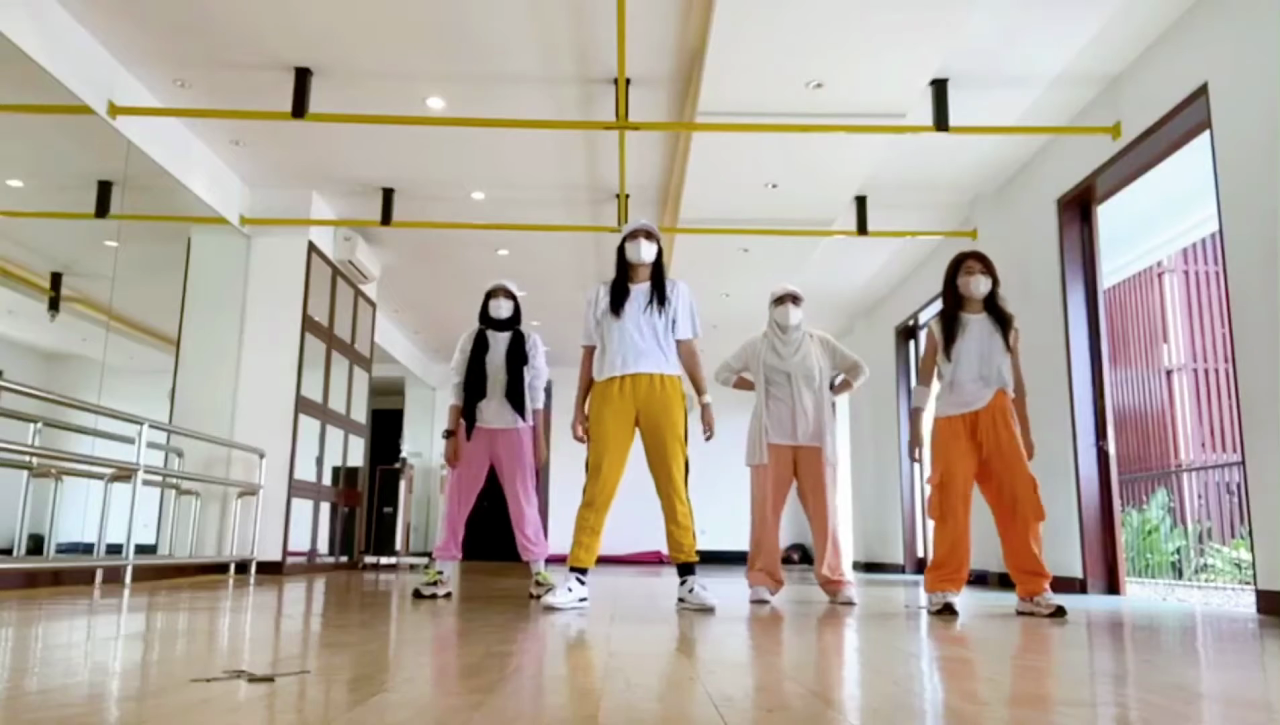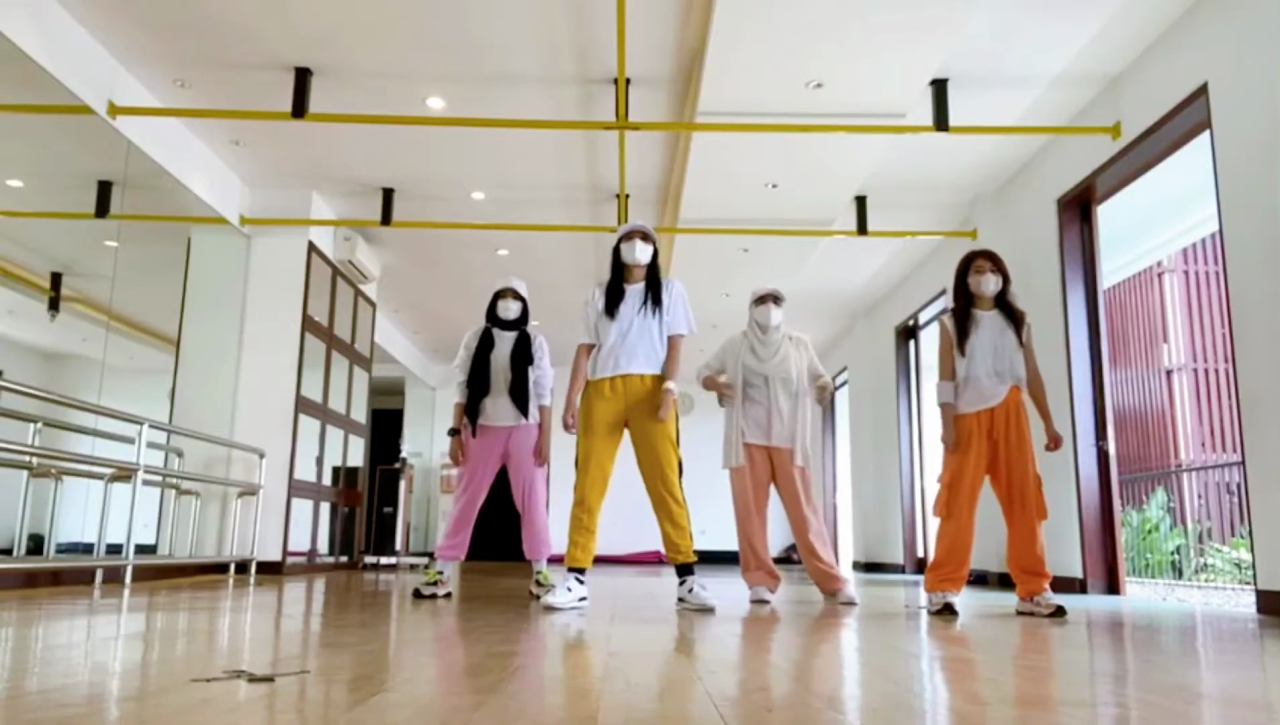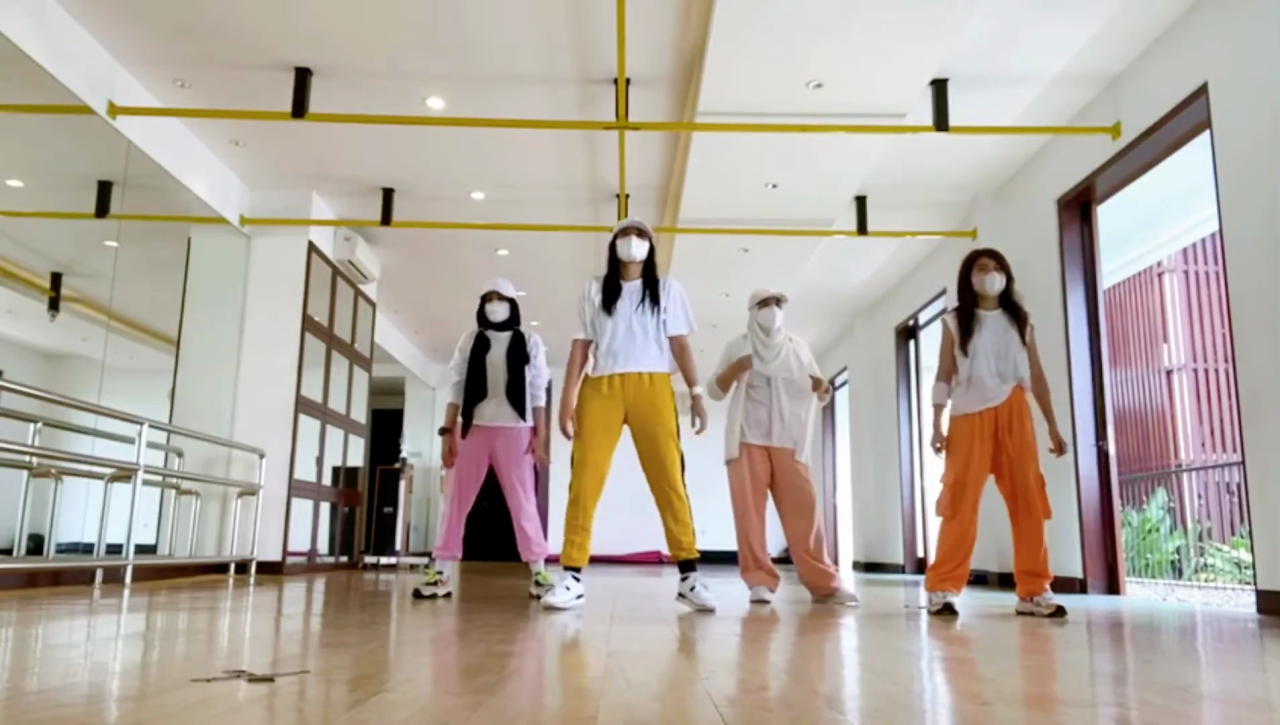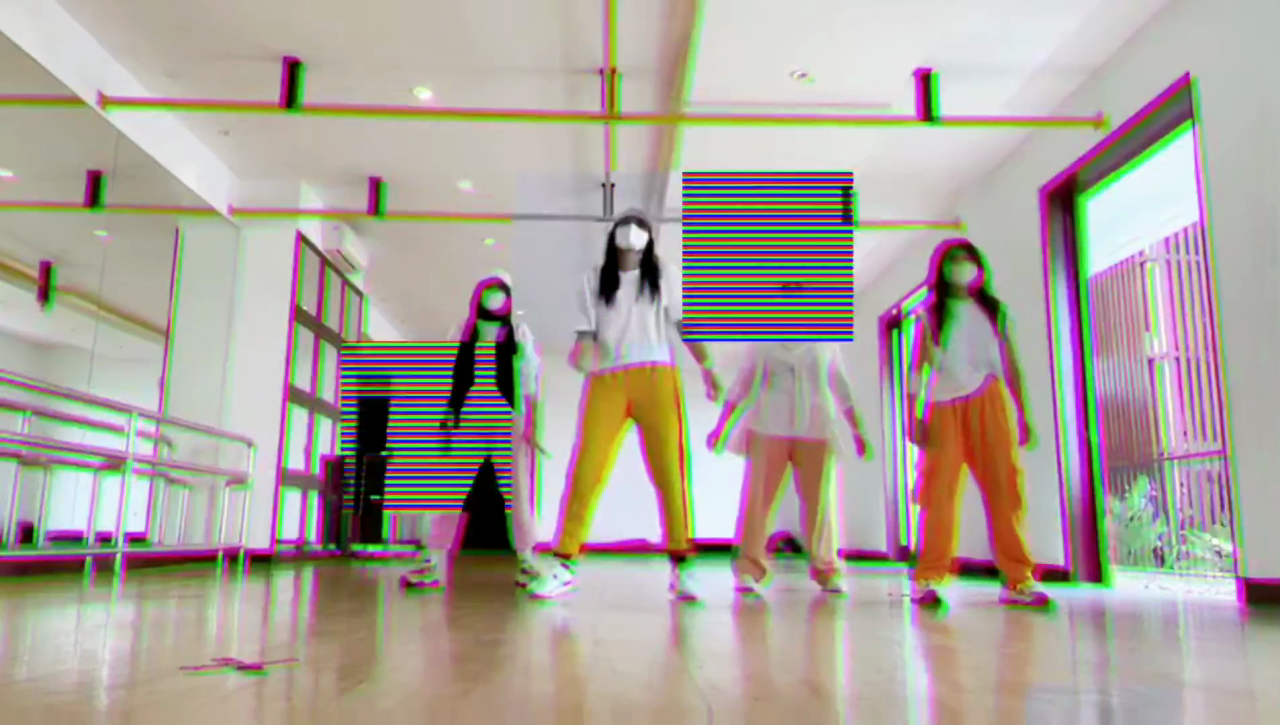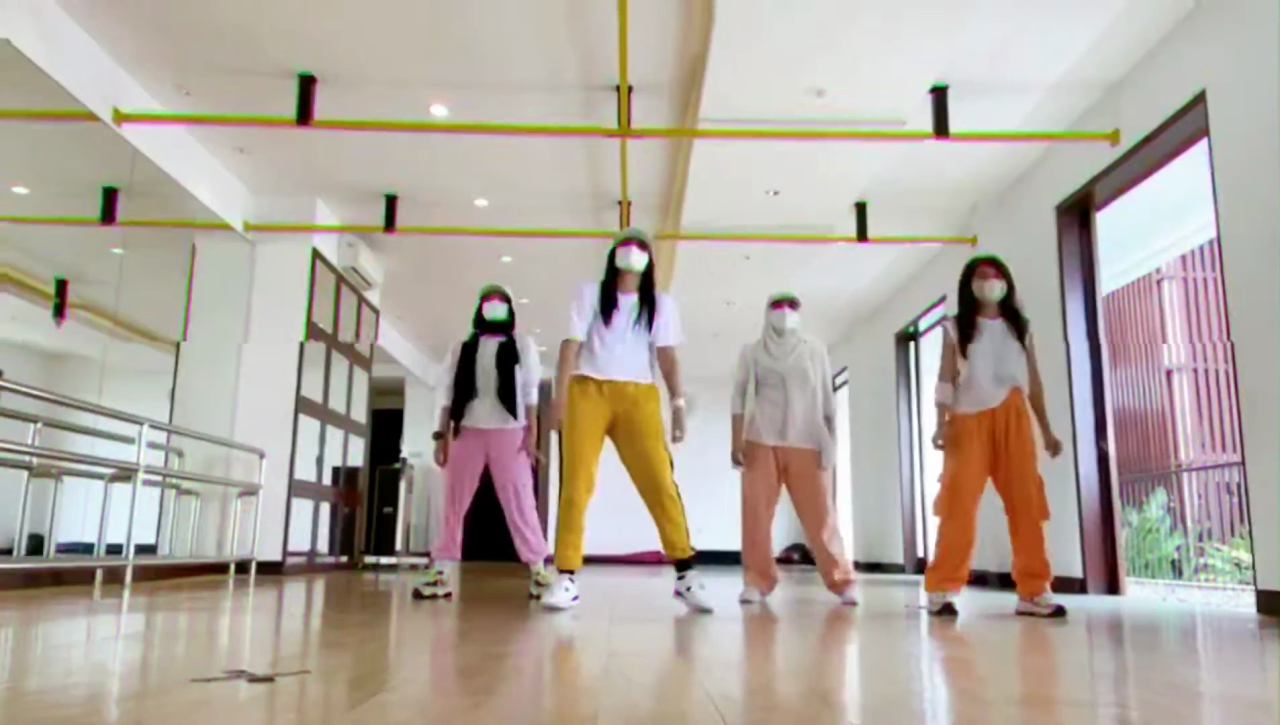
dt=0.7s
person 1, frame 1
left shoulder: (676, 291)
right shoulder: (603, 294)
left elbow: (687, 348)
right elbow: (590, 353)
left wrist: (705, 398)
right wrist: (579, 406)
left hip: (662, 390)
right hip: (611, 391)
left knee: (673, 482)
right knee: (599, 483)
left ankle: (688, 580)
right ankle: (577, 580)
person 1, frame 2
left shoulder: (670, 290)
right shoulder: (600, 295)
left elbow: (675, 343)
right elbow: (586, 349)
left wrist: (669, 388)
right wrist: (571, 399)
left hip: (651, 390)
right hip: (602, 392)
left knee: (666, 481)
right knee: (589, 483)
left ankle: (687, 579)
right ankle: (576, 579)
person 1, frame 3
left shoulder: (668, 288)
right shoulder: (596, 289)
left elbow: (679, 343)
right elbow: (582, 345)
left wrist: (696, 393)
right wrist: (566, 398)
left hip: (651, 387)
right hip: (600, 389)
left knee: (668, 478)
right knee: (585, 479)
left ankle: (689, 576)
right ankle: (572, 578)
person 1, frame 4
left shoulder: (664, 276)
right shoulder: (594, 280)
left elbow: (685, 323)
right elbow: (585, 333)
left wrist: (707, 366)
right wrist: (583, 352)
left hip: (656, 379)
right hip: (606, 382)
left knee: (669, 472)
right knee: (585, 472)
left ankle: (680, 569)
right ankle: (563, 567)
person 1, frame 5
left shoulder: (660, 302)
right shoulder: (591, 293)
left elbow: (667, 355)
right elbow: (572, 343)
left wrist: (678, 404)
right wrist: (558, 396)
left hip: (638, 396)
right hip: (587, 393)
left knee: (660, 483)
right knee: (576, 484)
left ankle: (686, 576)
right ankle: (567, 579)
person 2, frame 1
left shoulder: (1006, 326)
right shoulder: (940, 327)
left elbow: (1016, 380)
right elbow: (924, 379)
left wrist: (1027, 430)
right wrist: (915, 428)
left hip: (998, 417)
right hip: (953, 420)
left knee: (1019, 498)
right knee: (952, 503)
left ankle: (1033, 590)
right ankle: (942, 589)
person 2, frame 2
left shoulder: (1017, 322)
right shoulder: (952, 323)
left elbow: (1031, 375)
right elbow: (946, 378)
left wrist: (1048, 422)
right wrist: (948, 422)
left hip: (1011, 414)
right hip: (968, 416)
left knee: (1024, 499)
right knee: (959, 501)
left ankle: (1033, 590)
right ankle: (942, 588)
person 2, frame 3
left shoulder: (1020, 322)
right shoulder: (955, 322)
left elbow: (1036, 376)
right elbow: (945, 376)
left wrist: (1052, 425)
right wrist: (937, 423)
left hip: (1014, 414)
right hip: (970, 416)
left knee: (1028, 499)
right knee: (962, 499)
left ankle: (1033, 591)
right ankle: (943, 588)
person 2, frame 4
left shoulder: (994, 311)
right shoulder: (930, 313)
left elbow: (1010, 364)
right elbow: (918, 366)
left wrist: (1022, 412)
right wrist: (913, 413)
left hip: (988, 403)
right hip: (944, 406)
left knee: (1003, 486)
right knee: (938, 489)
left ankle: (1017, 579)
right ankle: (928, 577)
person 2, frame 5
left shoulder: (1020, 327)
right shoulder: (956, 328)
left elbow: (1033, 380)
right elbow: (947, 379)
left wrist: (1046, 429)
right wrist: (942, 423)
left hip: (1013, 417)
right hip: (969, 418)
left knee: (1026, 500)
right knee: (960, 501)
left ankle: (1033, 590)
right ankle: (943, 588)
person 3, frame 1
left shoulder: (529, 342)
right shoulder: (471, 340)
left elbow: (537, 393)
right elbow: (458, 389)
left wrist: (540, 438)
right wrist: (451, 433)
left hip: (515, 430)
right hip: (473, 429)
left knee: (523, 501)
right knee: (457, 499)
left ankle: (538, 572)
right ankle: (442, 572)
person 3, frame 2
left shoulder: (535, 342)
right shoulder: (476, 338)
left elbow: (543, 392)
right elbow: (463, 387)
left wrist: (545, 434)
right wrist: (455, 431)
left hip: (524, 428)
right hip: (482, 428)
left knee: (532, 500)
right knee: (467, 498)
left ankle: (540, 572)
right ankle: (442, 572)
person 3, frame 3
left shoulder: (529, 342)
right shoulder: (470, 340)
left elbow: (538, 392)
right elbow: (457, 388)
left wrist: (540, 433)
right wrist: (448, 431)
left hip: (515, 429)
right hip: (473, 428)
left knee: (522, 500)
right knee: (457, 499)
left ankle: (538, 572)
right ankle: (441, 572)
person 3, frame 4
left shoulder: (519, 333)
right shoulder: (463, 331)
left elbow: (530, 381)
right elbow: (451, 380)
left wrist: (533, 423)
right wrist: (444, 423)
left hip: (509, 420)
right hip: (468, 420)
left knee: (517, 491)
right knee: (452, 490)
left ankle: (527, 561)
right ankle: (432, 561)
person 3, frame 5
left shoulder: (522, 344)
right shoulder: (466, 344)
left elbow: (530, 392)
right elbow: (450, 392)
left wrist: (532, 433)
right wrist: (441, 434)
left hip: (508, 430)
right hip: (467, 430)
left knee: (519, 501)
right knee: (455, 502)
left ankle: (538, 571)
right ankle: (442, 573)
person 4, frame 1
left shoulder: (820, 343)
right shoulder: (756, 345)
left elbow: (858, 369)
right elbow: (723, 373)
left wrist: (831, 393)
right wrist: (756, 387)
left hip: (814, 437)
right hip: (772, 437)
left knee: (822, 510)
right knee: (766, 508)
left ankle: (835, 581)
right ankle: (763, 580)
person 4, frame 2
left shoulder: (798, 344)
right shoulder: (736, 344)
left elbow: (818, 377)
right elbow: (705, 372)
left wrist: (824, 387)
right wrist: (717, 386)
left hip: (789, 440)
right hip: (747, 438)
left knee: (803, 509)
right knee: (750, 510)
left ankle: (832, 581)
right ankle: (760, 580)
person 4, frame 3
left shoulder: (798, 347)
right shoulder: (738, 346)
left elbow: (820, 395)
right elbow: (714, 390)
left wrist: (824, 388)
right wrist: (735, 371)
left hip: (789, 441)
right hip: (748, 440)
left knee: (803, 508)
right knee: (750, 510)
left ankle: (824, 582)
right ankle: (759, 580)
person 4, frame 4
left shoulder: (825, 338)
right shoulder: (762, 340)
left elbow: (841, 387)
right elbow: (743, 384)
left wrist: (857, 430)
right wrist: (721, 425)
left hip: (815, 431)
right hip: (768, 429)
left knee: (817, 502)
right knee: (755, 499)
left ankle: (826, 571)
right ankle: (749, 570)
person 4, frame 5
left shoulder: (814, 350)
right shoulder: (752, 352)
left elbow: (826, 398)
right elbow: (739, 398)
left wrist: (829, 440)
right wrist: (736, 439)
left hip: (805, 441)
right hip: (761, 440)
left knee: (818, 512)
right knee: (757, 511)
left ankle: (840, 580)
right ankle: (757, 581)
